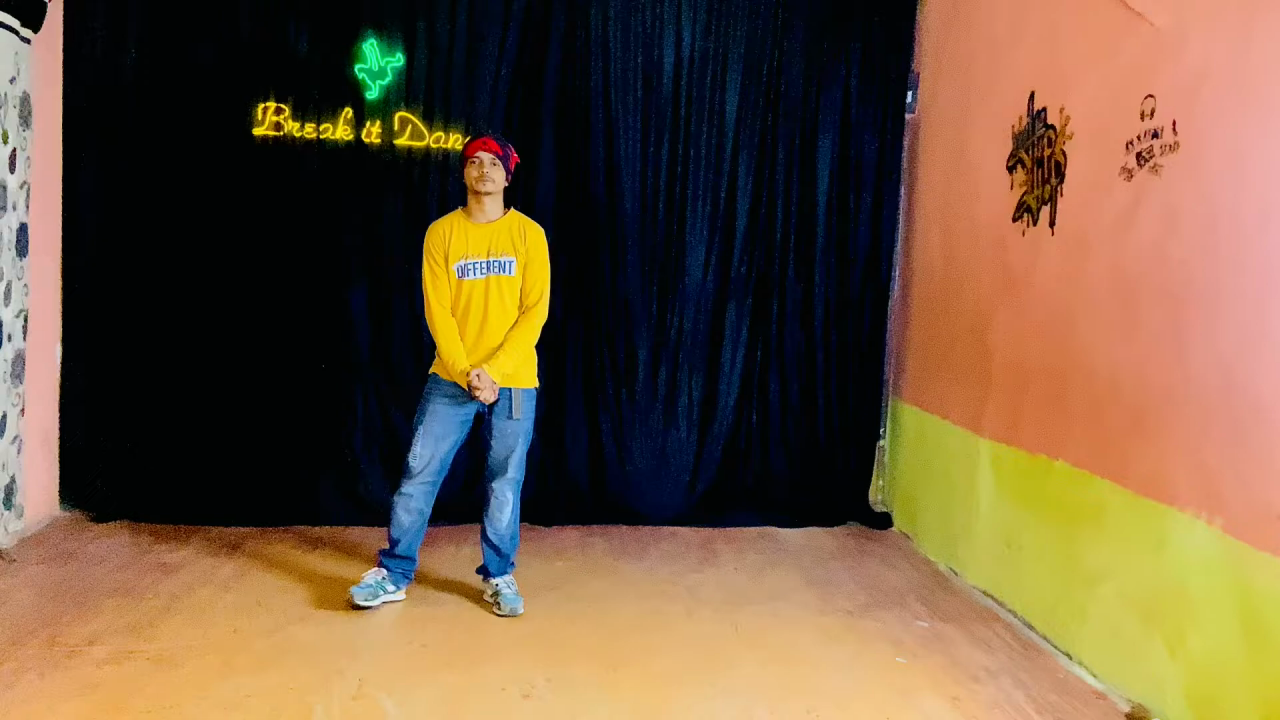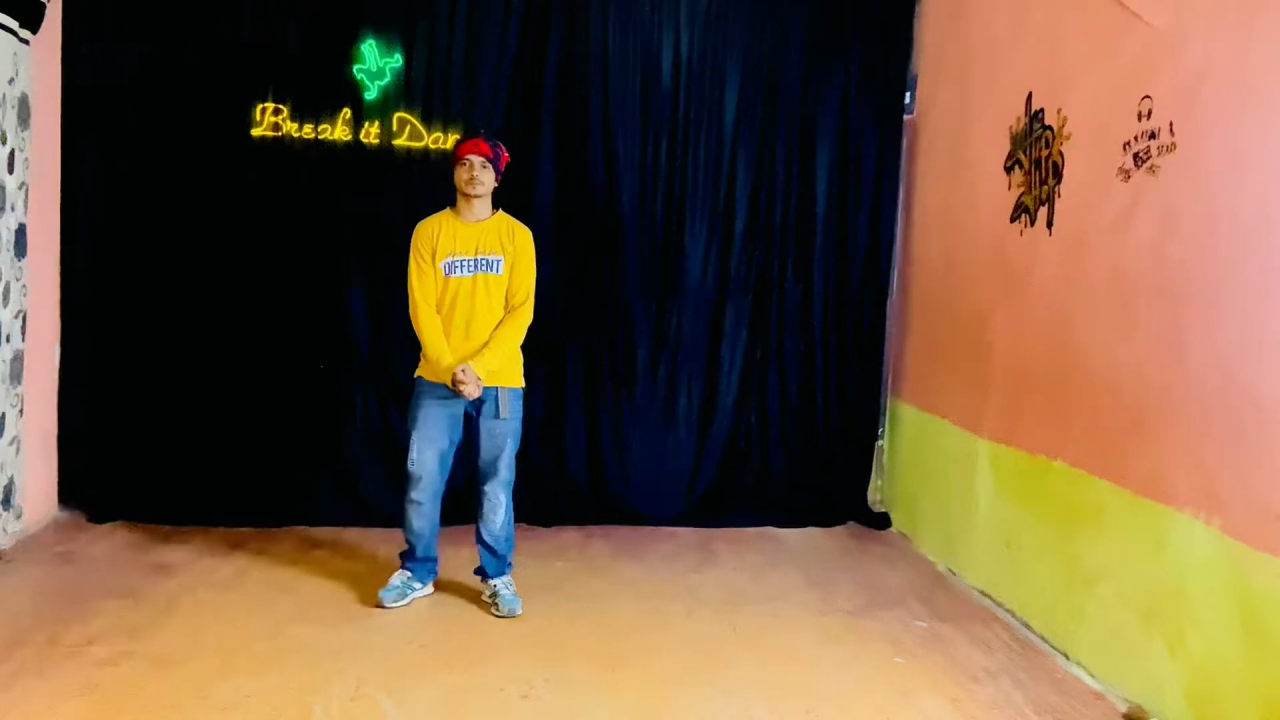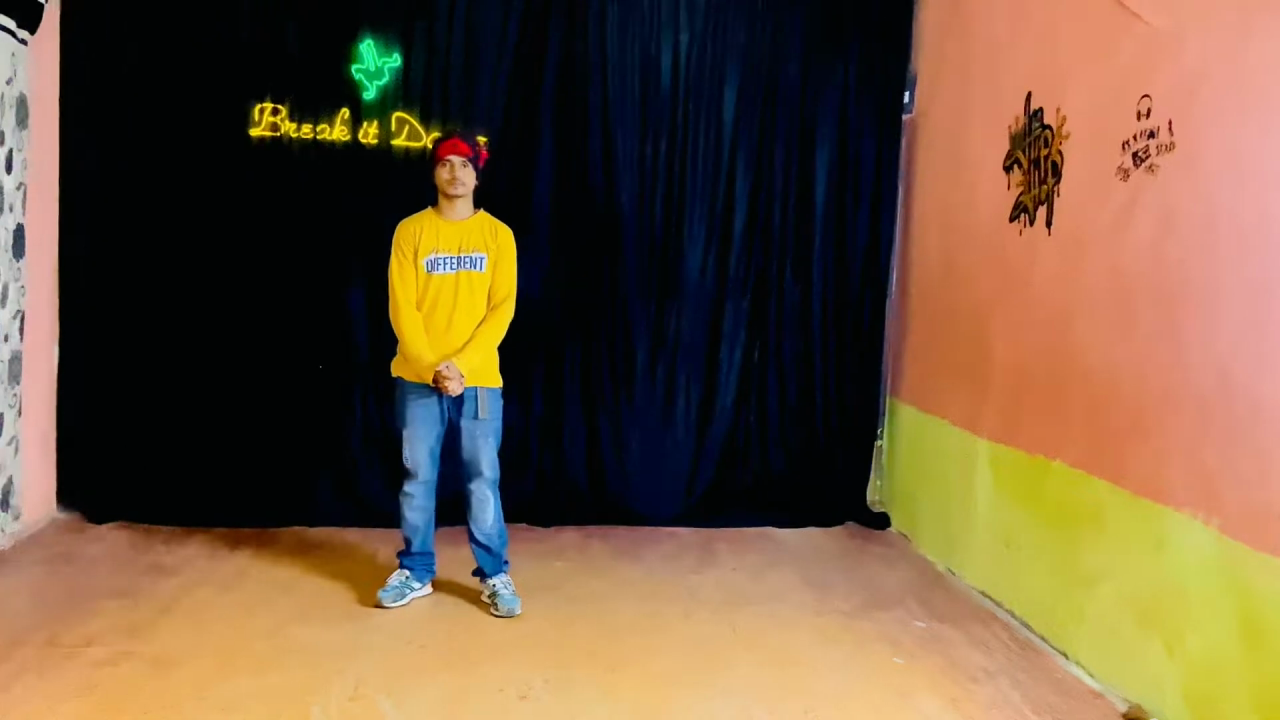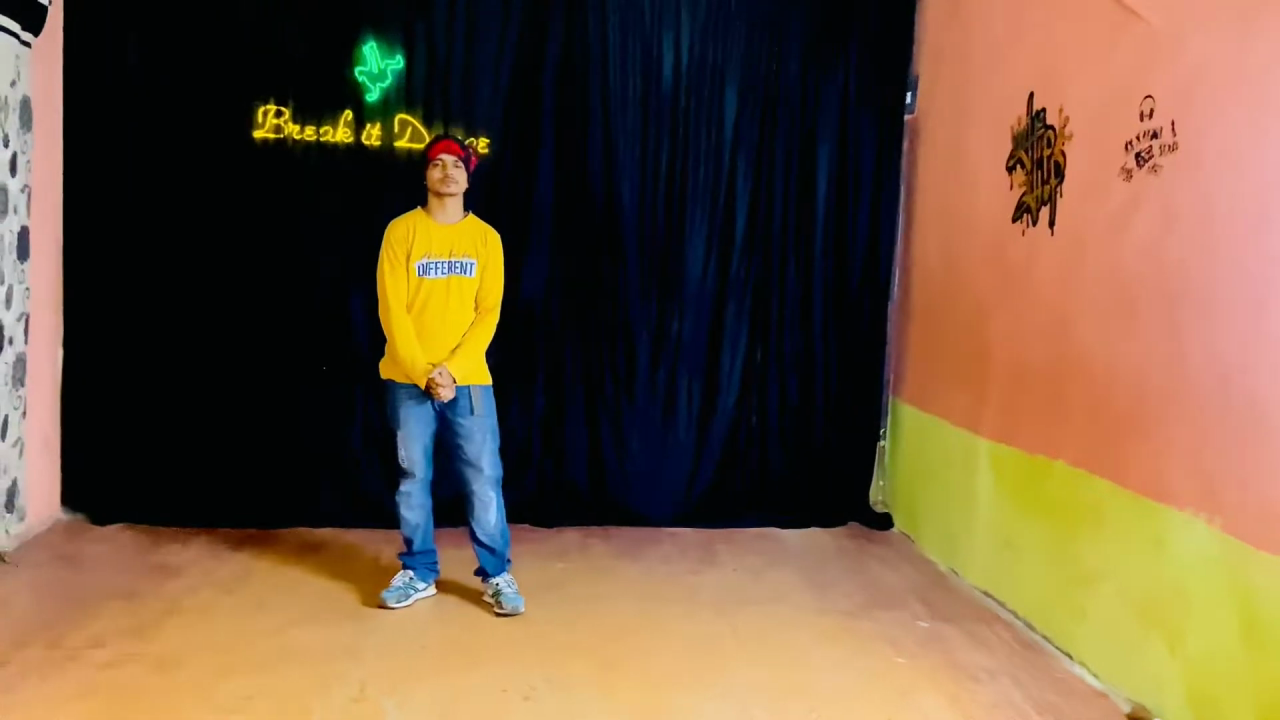
dt=0.3s
person 1, frame 1
left shoulder: (529, 234)
right shoulder: (441, 232)
left elbow: (536, 311)
right elbow: (438, 311)
left wrist: (495, 371)
right wrist: (466, 372)
left hip: (513, 378)
right hip: (450, 376)
left knee: (505, 479)
right knee: (420, 470)
left ankle: (498, 575)
right ankle: (394, 570)
person 1, frame 2
left shoulder: (517, 234)
right shoulder: (429, 231)
left elbow: (521, 310)
right elbow: (422, 309)
left wrist: (481, 368)
right wrist: (451, 369)
left hip: (500, 378)
right hip: (436, 377)
left knee: (497, 480)
right knee: (423, 476)
left ankle: (496, 575)
right ankle: (418, 571)
person 1, frame 3
left shoulder: (497, 235)
right shoulder: (410, 230)
left elbow: (501, 309)
right elbow: (401, 308)
left wrist: (461, 365)
right wrist: (431, 368)
left hip: (478, 376)
right hip: (416, 376)
left knee: (483, 477)
right knee: (418, 476)
left ankle: (494, 575)
right ankle: (416, 570)
person 1, frame 4
left shoulder: (486, 237)
right shoulder: (401, 231)
left elbow: (487, 314)
right elbow: (392, 310)
left wrist: (452, 369)
right wrist: (423, 373)
left hip: (469, 377)
right hip: (408, 378)
left knee: (484, 475)
right knee: (414, 475)
left ankle: (497, 574)
right ankle: (419, 571)
